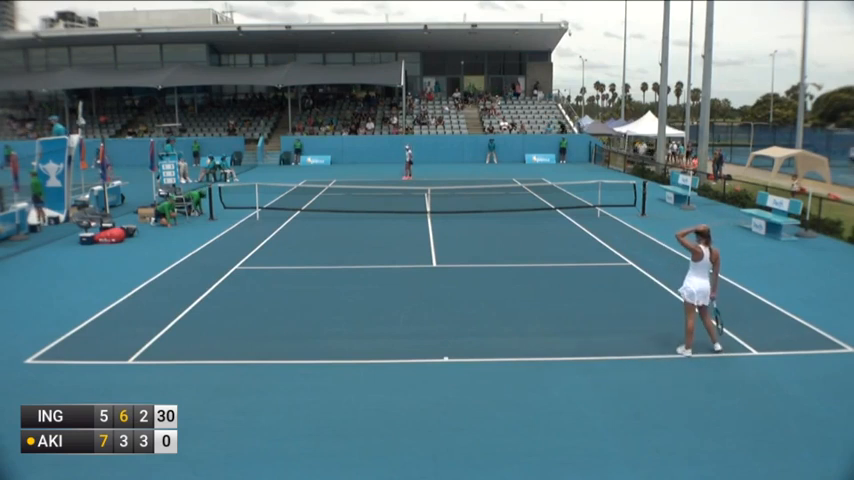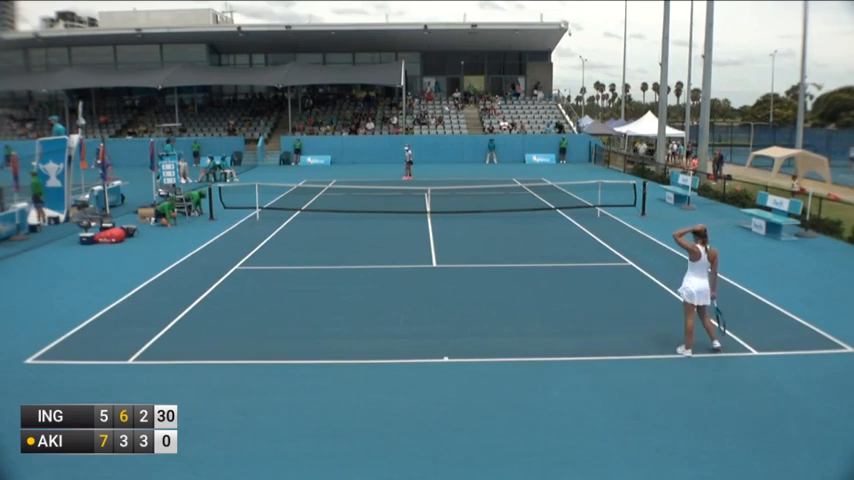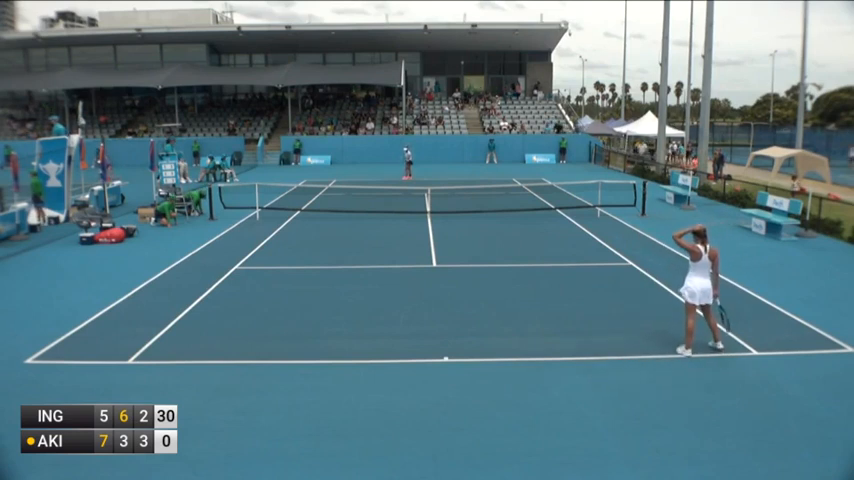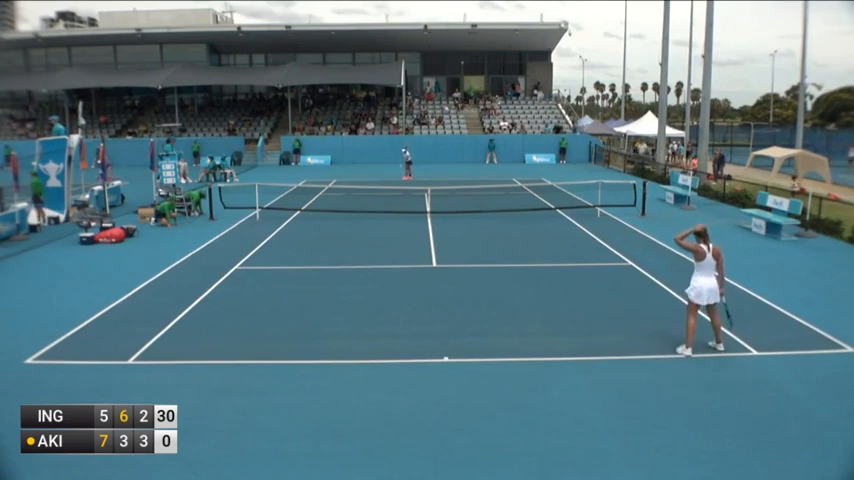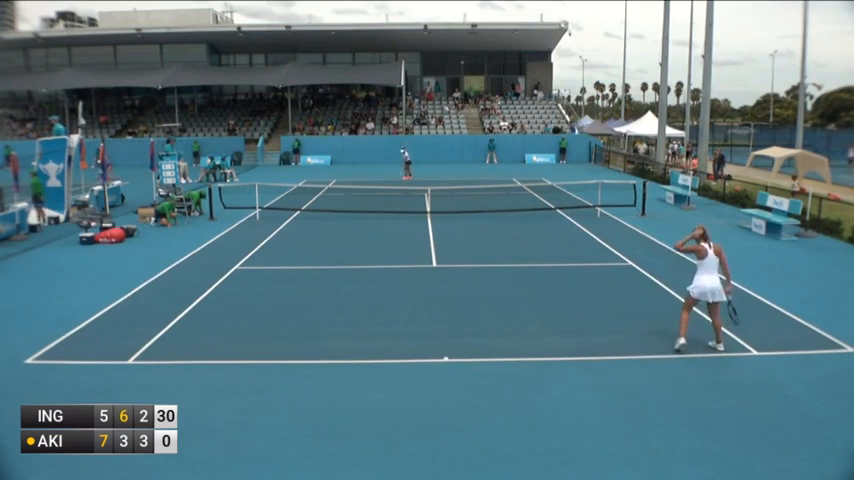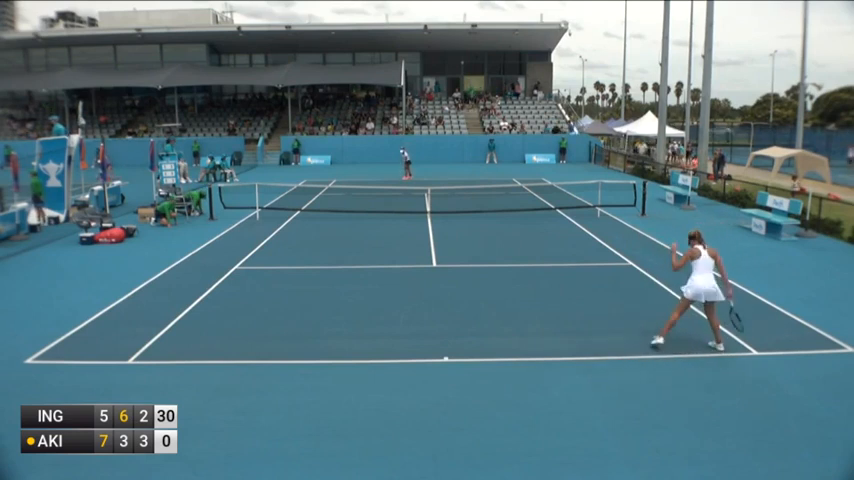
dt=0.2s
person 1, frame 1
left shoulder: (696, 249)
right shoulder: (715, 253)
left elbow: (679, 236)
right elbow: (715, 274)
left wrist: (694, 229)
right wrist: (714, 291)
left hip: (692, 285)
right hip: (705, 286)
left knee: (690, 318)
right knee: (706, 317)
left ankle: (687, 348)
right ankle: (716, 343)
person 1, frame 2
left shoulder: (693, 249)
right shoulder: (713, 252)
left elbow: (676, 235)
right elbow: (714, 273)
left wrist: (691, 229)
right wrist: (713, 290)
left hip: (691, 286)
right hip: (704, 286)
left knee: (689, 318)
right knee: (704, 316)
left ankle: (687, 348)
right ankle: (715, 341)
person 1, frame 3
left shoulder: (693, 249)
right shoulder: (714, 251)
left elbow: (675, 237)
right elbow: (715, 273)
left wrist: (690, 229)
right wrist: (716, 289)
left hip: (693, 286)
right hip: (706, 286)
left knee: (690, 318)
right knee: (708, 315)
left ankle: (687, 348)
right ankle: (718, 342)
person 1, frame 4
left shoulder: (697, 249)
right shoulder: (717, 250)
left elbow: (677, 239)
right elbow: (721, 271)
left wrist: (692, 230)
right wrist: (722, 287)
left hip: (698, 285)
right hip: (712, 285)
left knee: (692, 317)
right knee: (714, 315)
left ankle: (688, 348)
right ankle: (719, 343)
person 1, frame 5
left shoulder: (698, 248)
right shoulder: (718, 249)
left elbow: (677, 247)
right elbow: (726, 268)
left wrist: (691, 236)
right wrist: (729, 284)
left hip: (700, 284)
right hip: (715, 284)
left knee: (685, 310)
right knee: (714, 315)
left ankle: (681, 338)
right ankle: (719, 343)
person 1, frame 6
left shoulder: (691, 252)
right shoulder: (713, 252)
left elbow: (675, 267)
right elbow: (723, 271)
left wrist: (673, 252)
right wrist: (729, 288)
left hip: (695, 285)
right hip: (710, 286)
left knee: (678, 312)
right knee: (711, 316)
left ankle: (660, 337)
right ankle: (718, 344)
